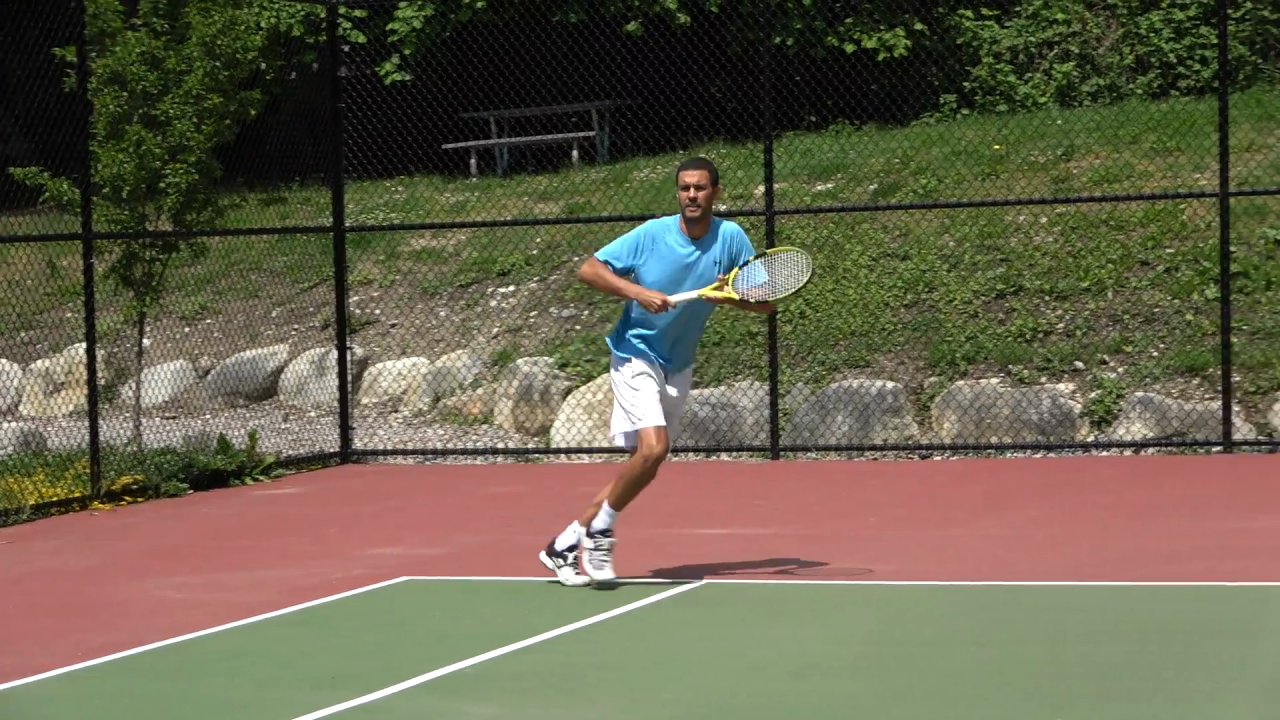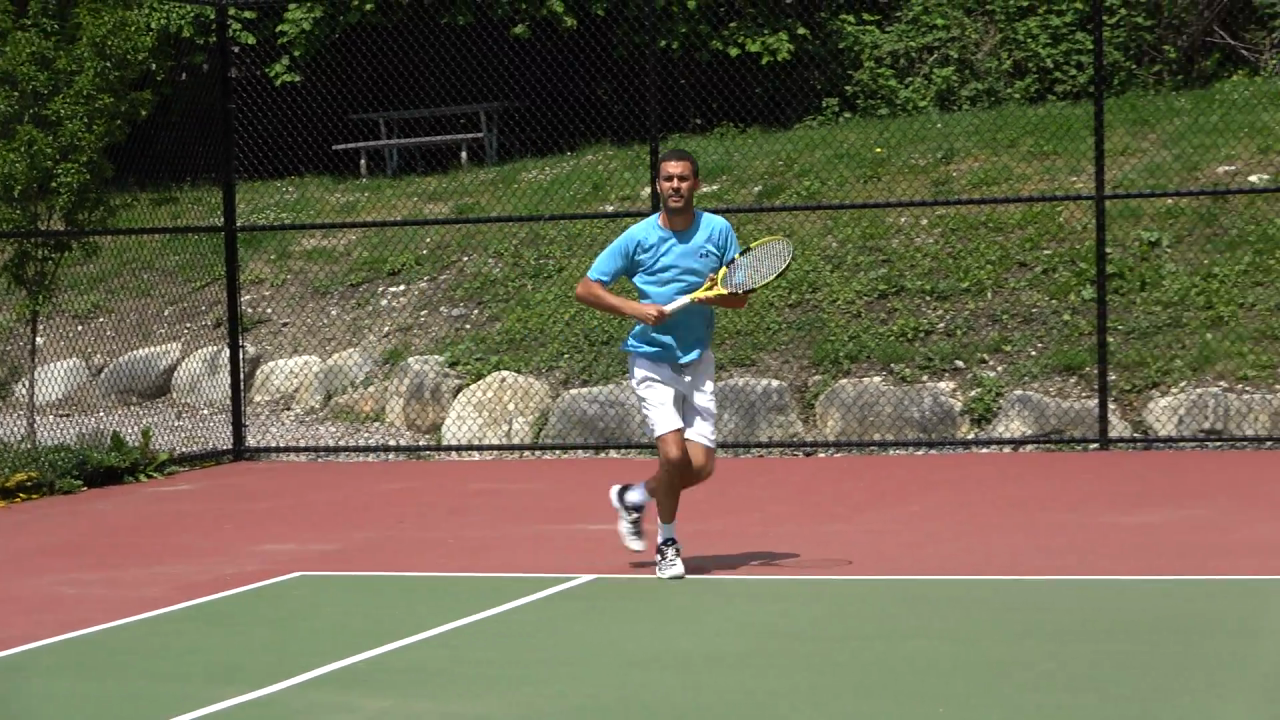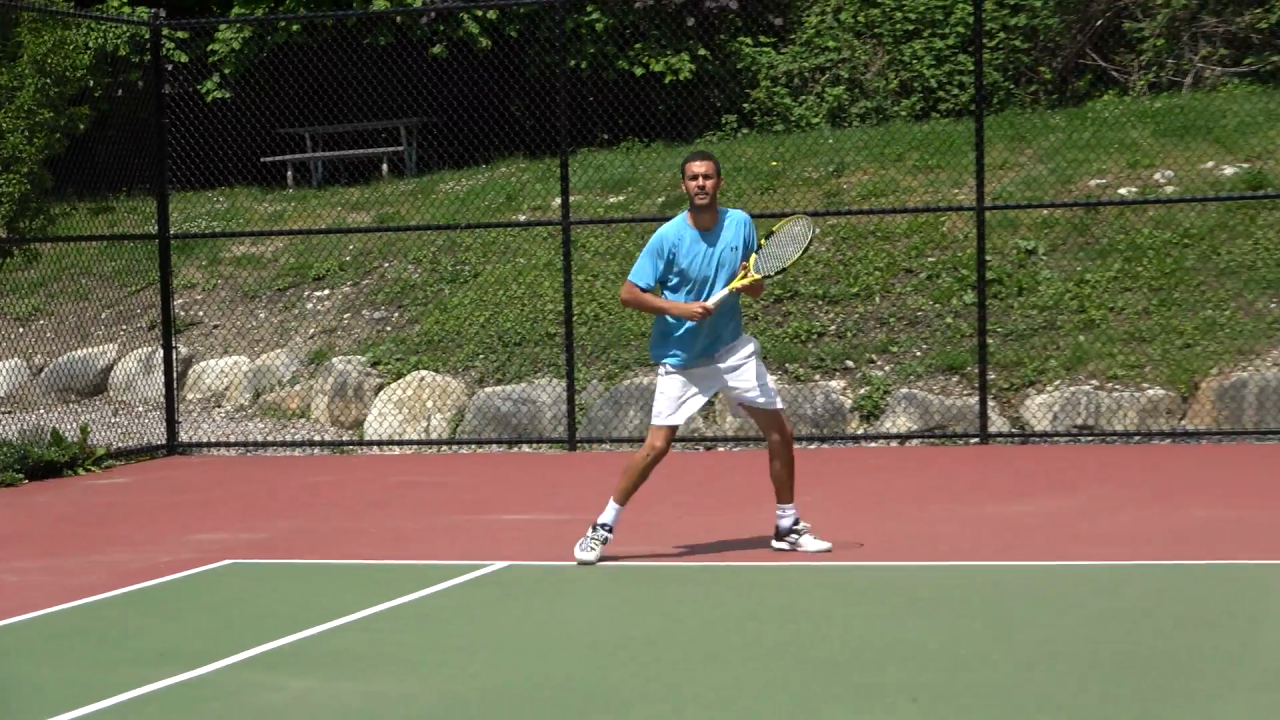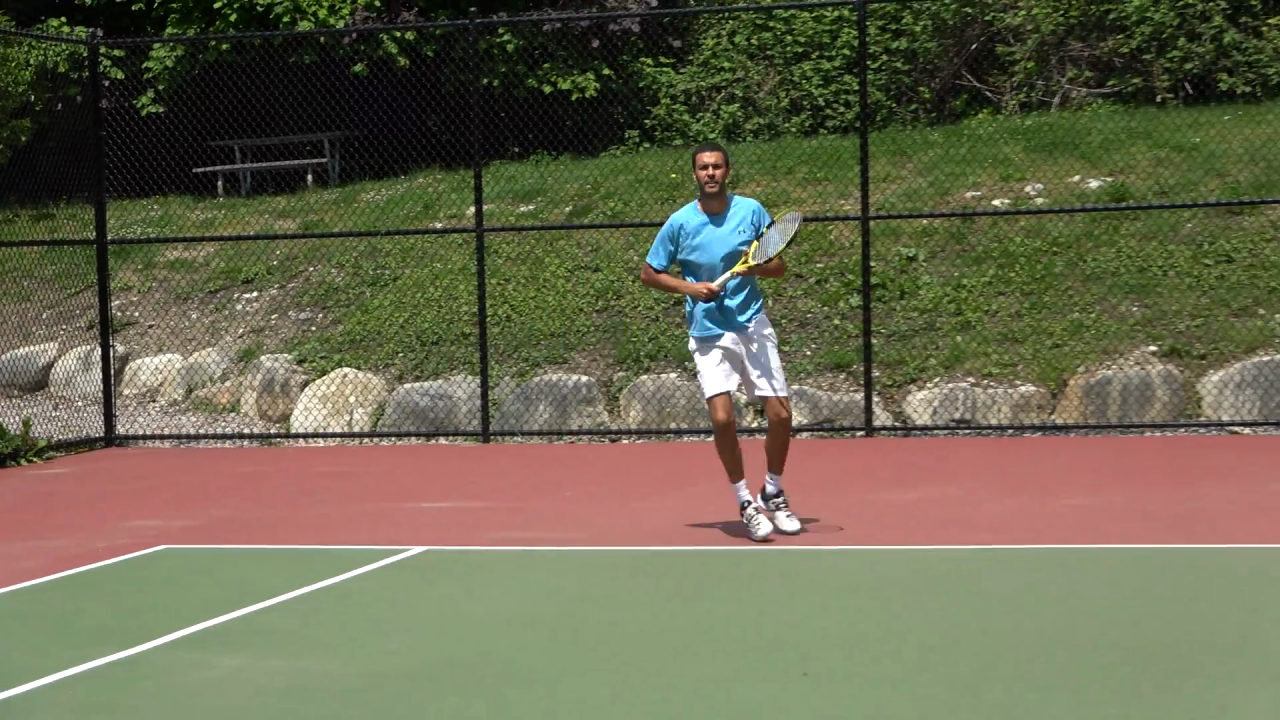
dt=0.2s
person 1, frame 1
left shoulder: (731, 236)
right shoulder: (651, 234)
left elbow: (765, 303)
right elbow: (588, 270)
left wrist: (736, 294)
right wrist: (636, 293)
left hip: (676, 368)
right hip: (637, 357)
left knee: (647, 459)
right knee: (653, 449)
left ankle: (567, 544)
right ankle: (598, 532)
person 1, frame 2
left shoulder: (718, 228)
right shoulder: (639, 237)
left elbow: (739, 299)
right elbow: (584, 290)
left wrist: (715, 295)
right wrist: (634, 309)
left hip: (695, 362)
right hip: (652, 360)
left knee: (700, 466)
right knee: (673, 456)
left ankle: (632, 496)
right ankle: (666, 541)
person 1, frame 3
left shoulder: (741, 222)
right shoulder: (666, 237)
left elbow: (755, 288)
right elbow: (631, 295)
left wrist: (750, 282)
right wrist: (679, 308)
left hip: (733, 349)
right hip: (681, 358)
left knee: (780, 432)
right knee: (655, 447)
left ankle: (787, 526)
right ankle: (604, 526)
person 1, frame 4
left shoulder: (752, 210)
right shoulder: (680, 222)
left elbow: (778, 268)
right elbow: (648, 274)
left wrist: (755, 267)
right wrist: (690, 287)
left hip: (753, 327)
right hip: (709, 333)
left knee: (780, 416)
right knee: (722, 418)
left ankle: (772, 495)
right ankle: (745, 502)
